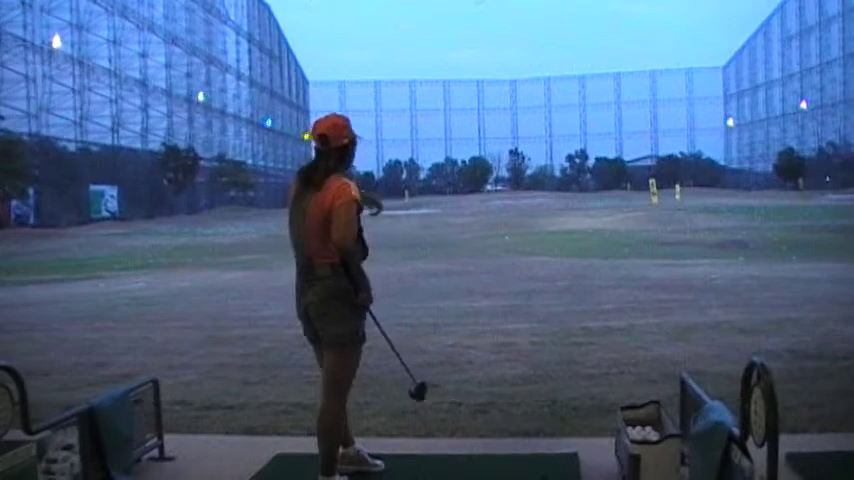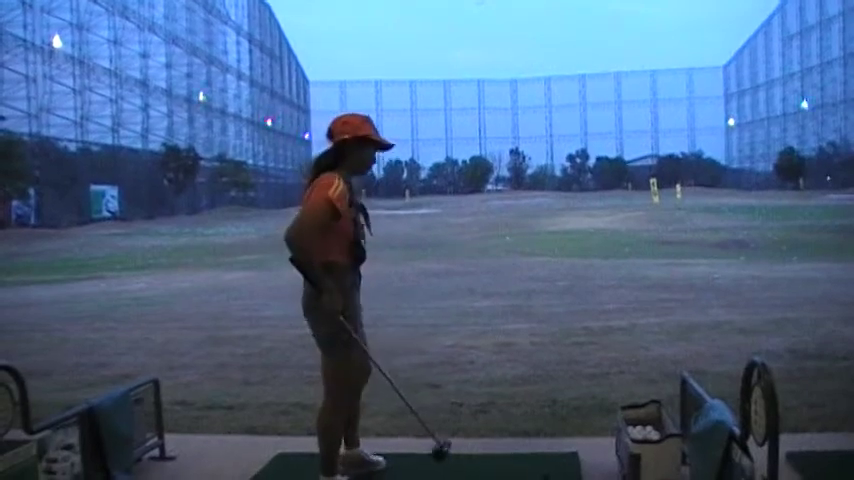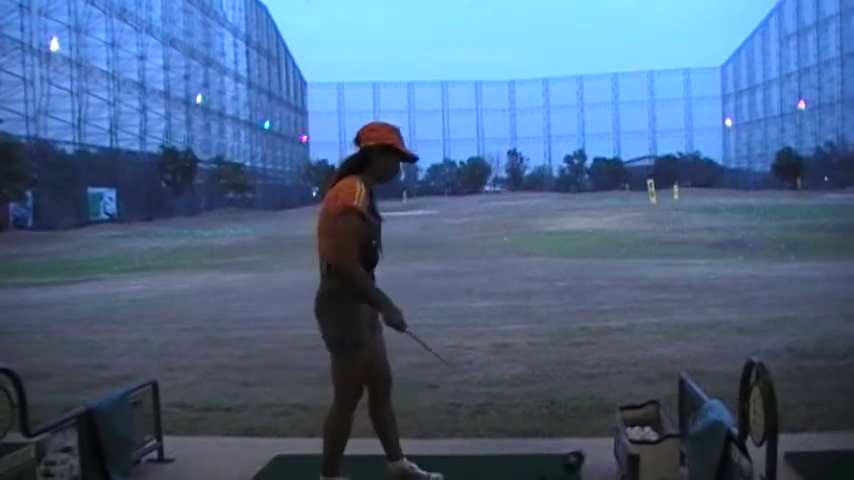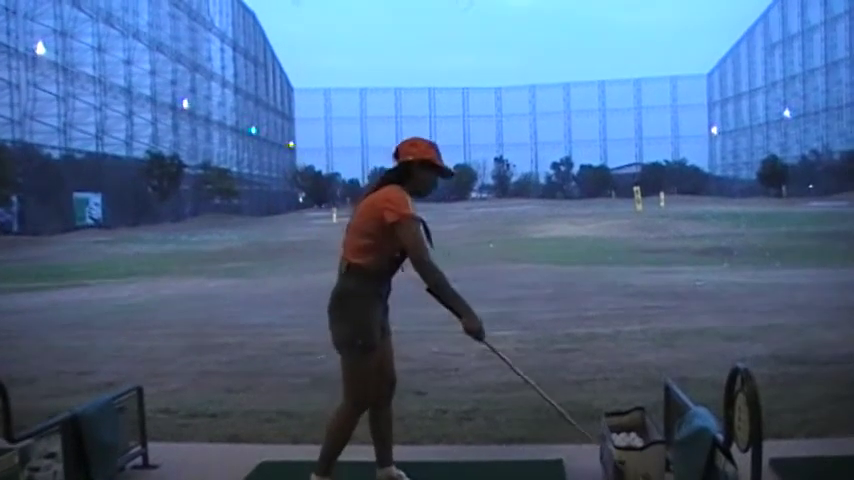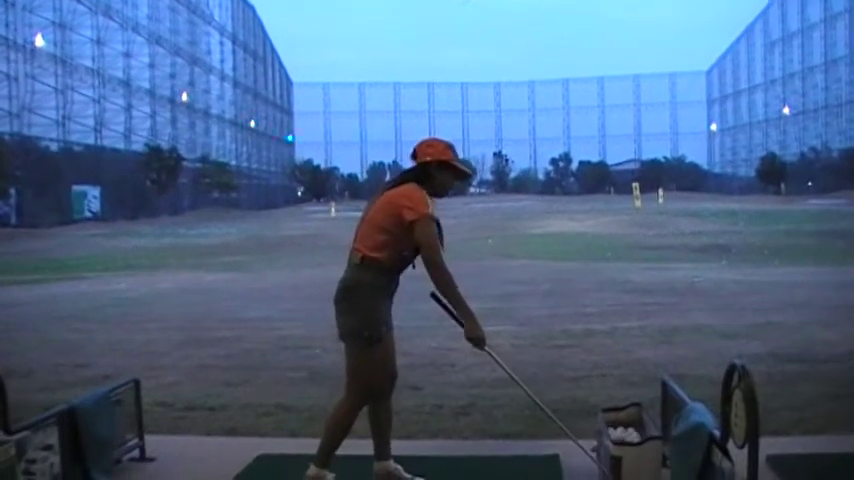
dt=0.4s
person 1, frame 1
left shoulder: (301, 185)
right shoulder: (343, 189)
right elbow: (343, 242)
left wrist: (359, 204)
right wrist: (363, 285)
left hip: (308, 291)
right hip: (336, 293)
left knee: (334, 384)
right knee: (335, 391)
left ankle: (348, 450)
person 1, frame 2
left shoulder: (332, 185)
right shoulder: (334, 188)
right elbow: (295, 237)
right wrist: (324, 289)
left hip: (337, 293)
right hip: (332, 295)
left knee: (358, 374)
right knee: (338, 391)
person 1, frame 3
left shoulder: (358, 191)
right shoulder: (353, 192)
right elbow: (343, 260)
right wrist: (385, 305)
left hip: (357, 301)
right hip: (345, 301)
left knee: (381, 384)
right knee: (348, 396)
person 1, frame 4
left shoulder: (387, 197)
right shoulder: (396, 201)
right elbow: (424, 264)
right wrist: (465, 312)
left hip: (369, 300)
right hip: (357, 302)
left knee: (384, 388)
right knee: (358, 399)
person 1, frame 5
left shoulder: (401, 194)
right shoulder: (416, 199)
right elbow: (436, 266)
right wrist: (469, 319)
left hip: (371, 293)
right hip: (364, 296)
left knee: (384, 382)
right knee: (360, 392)
